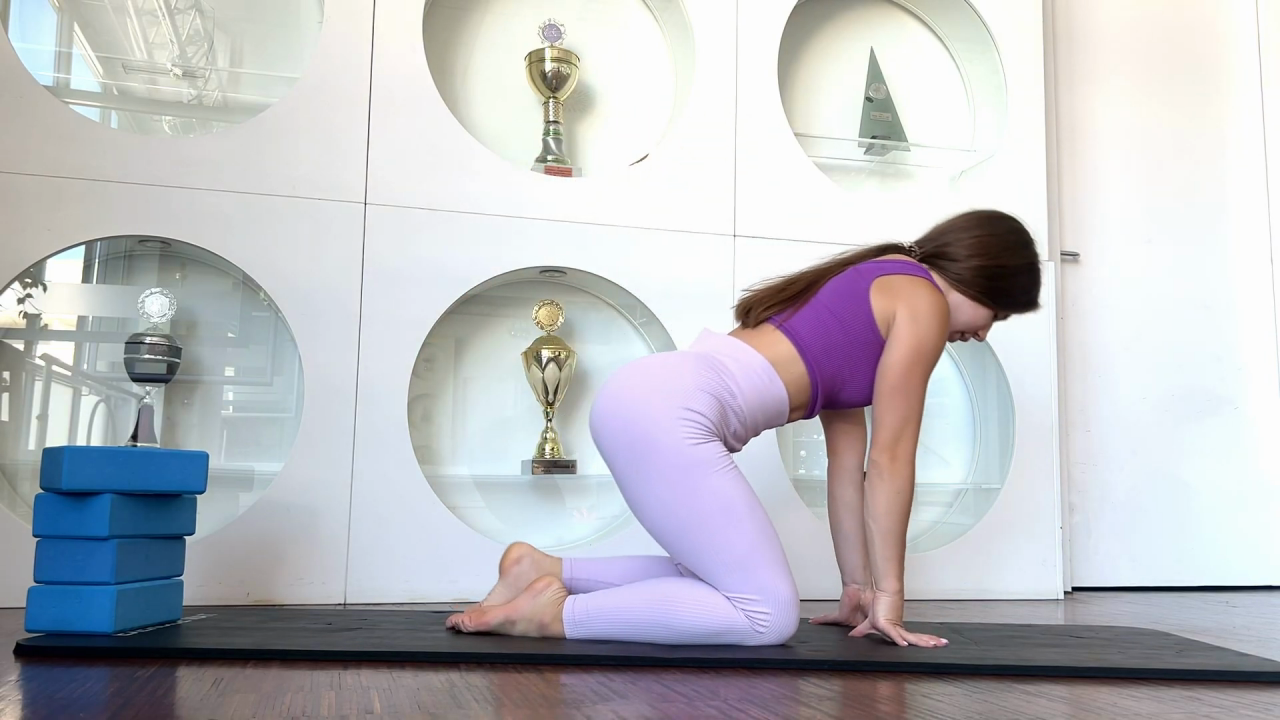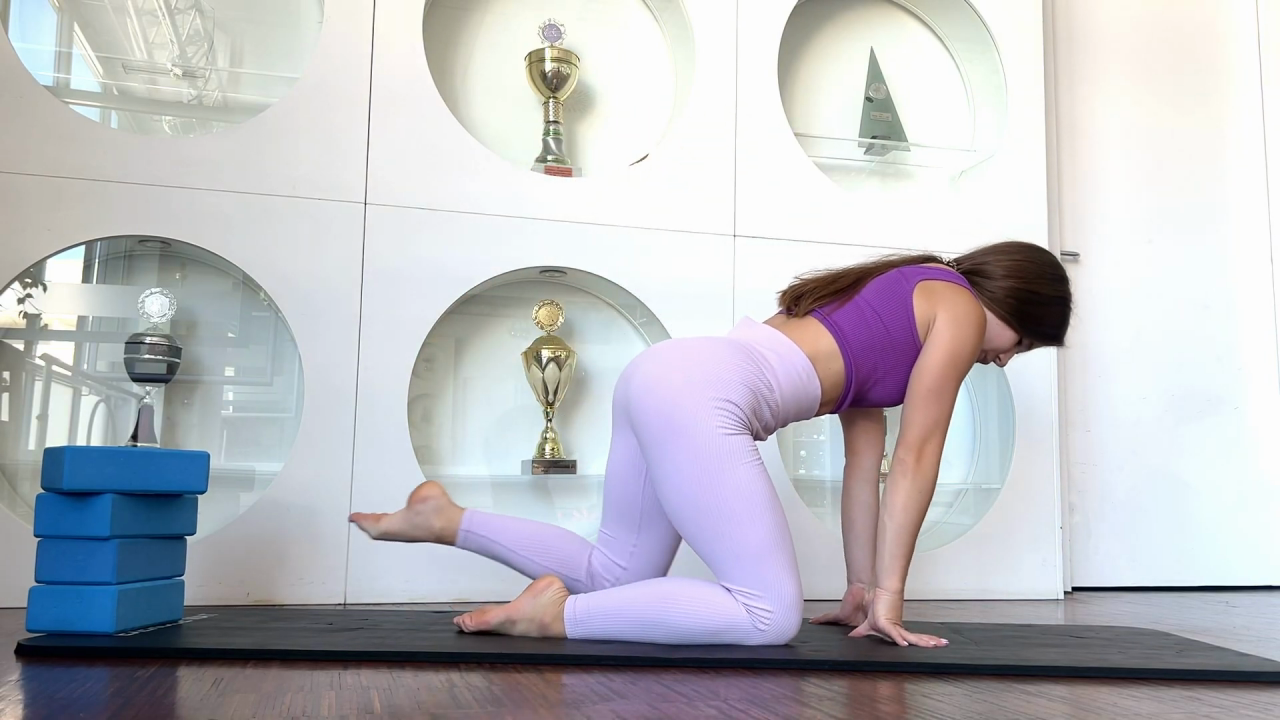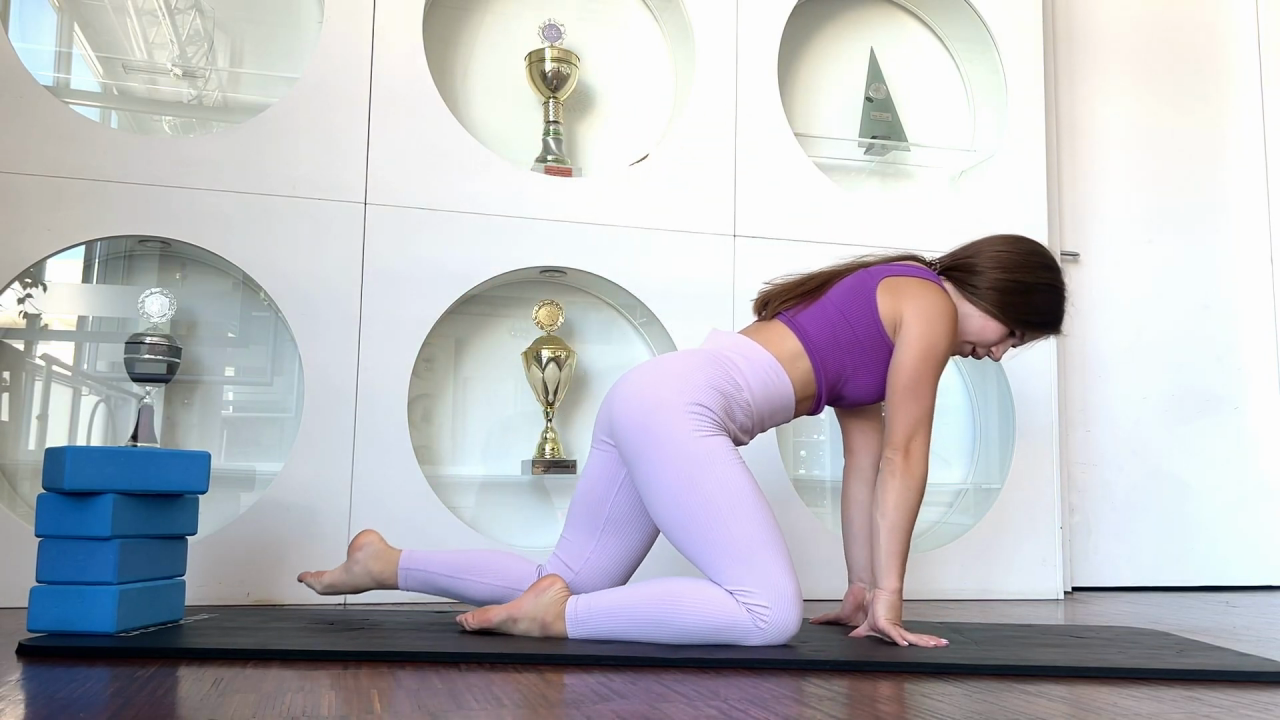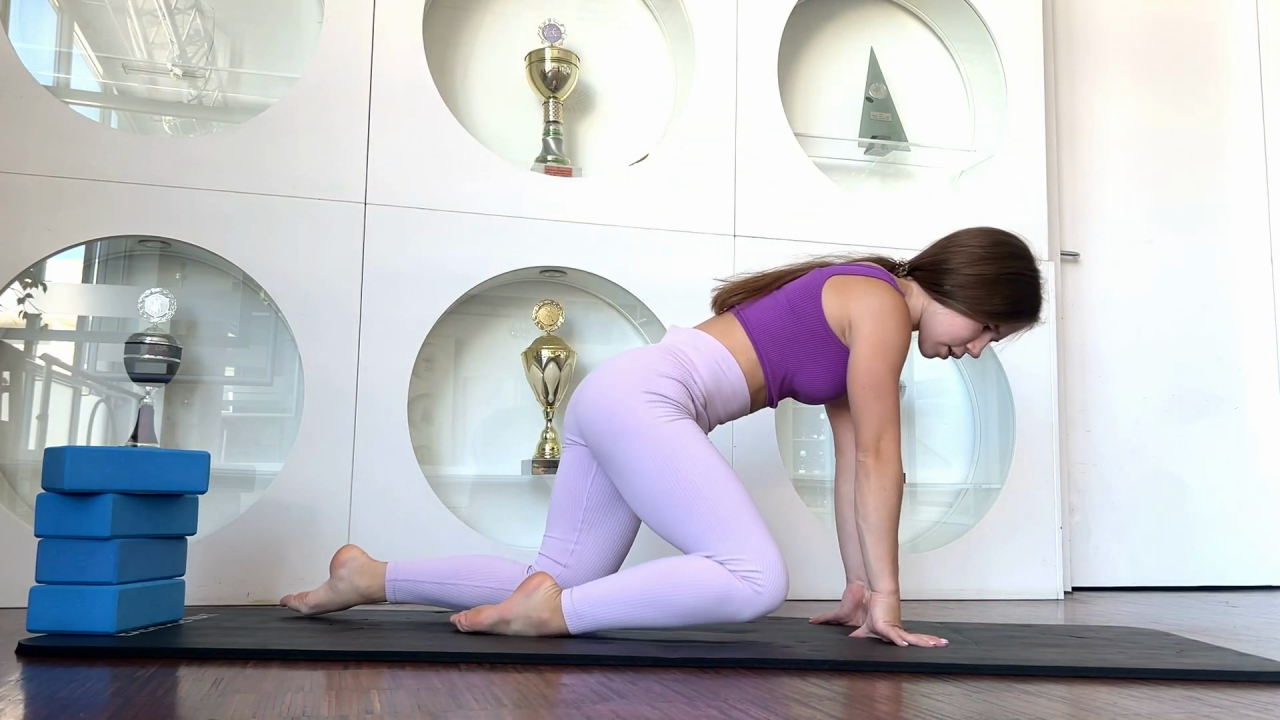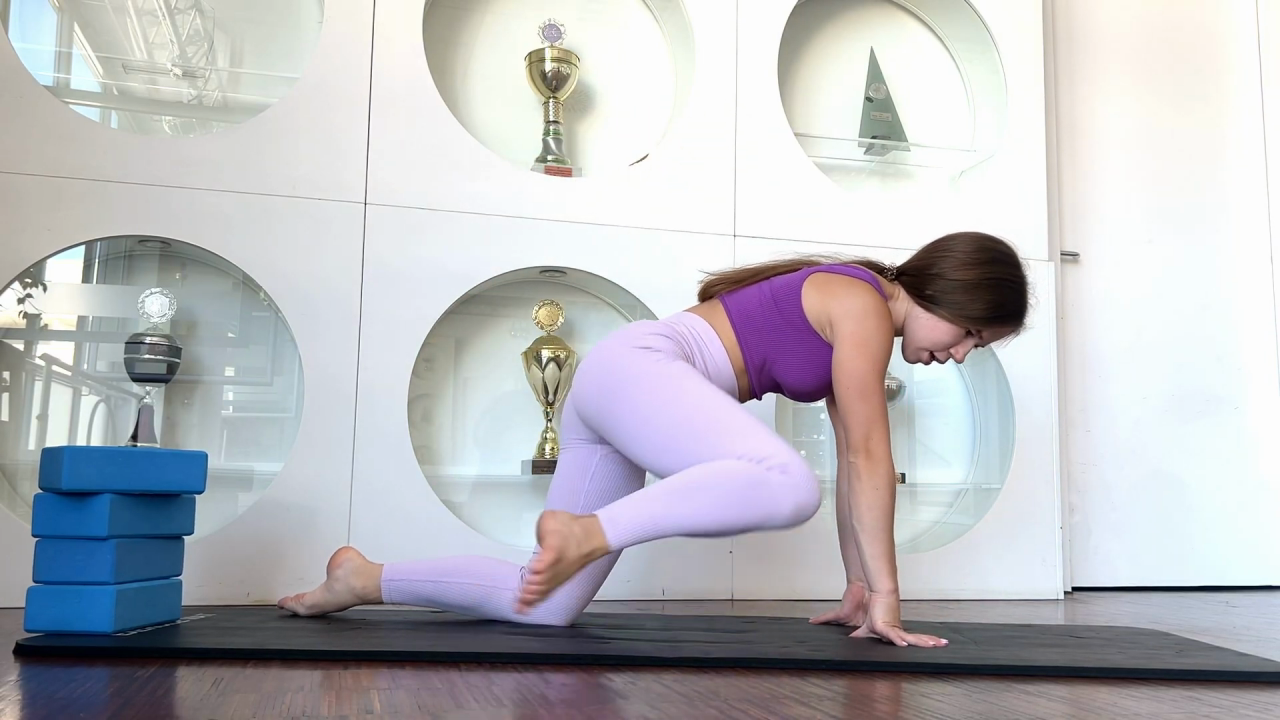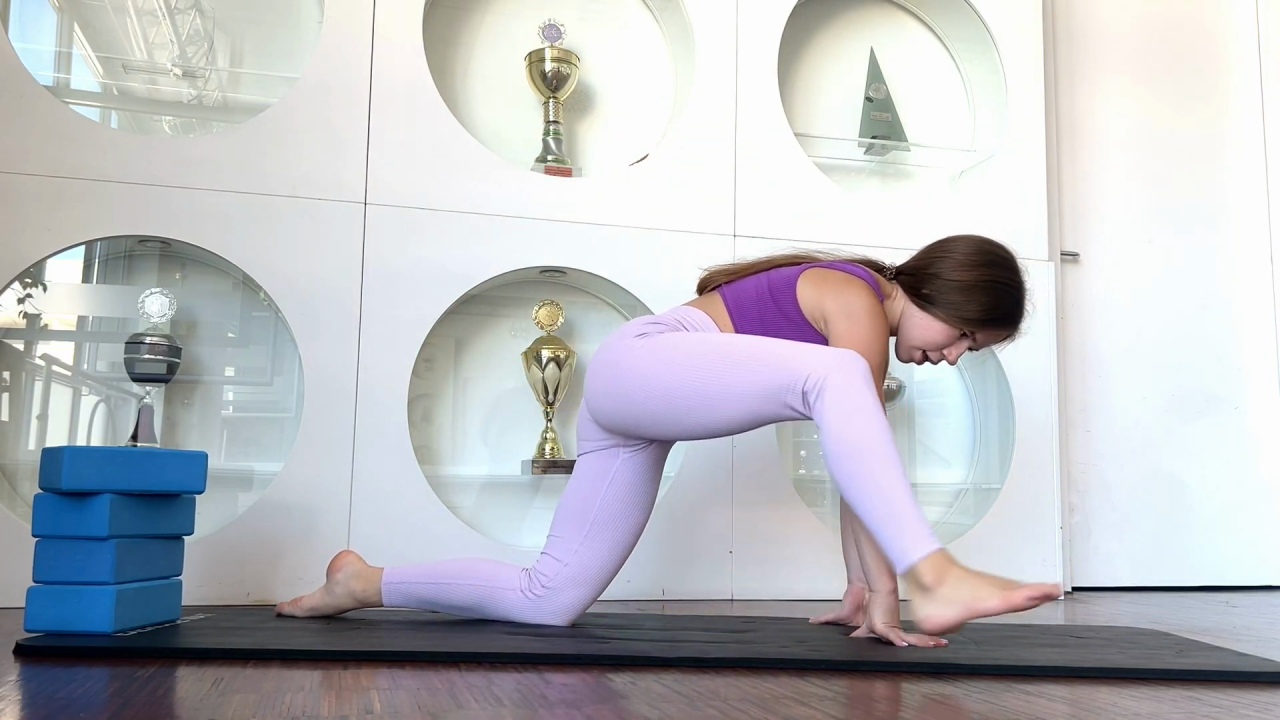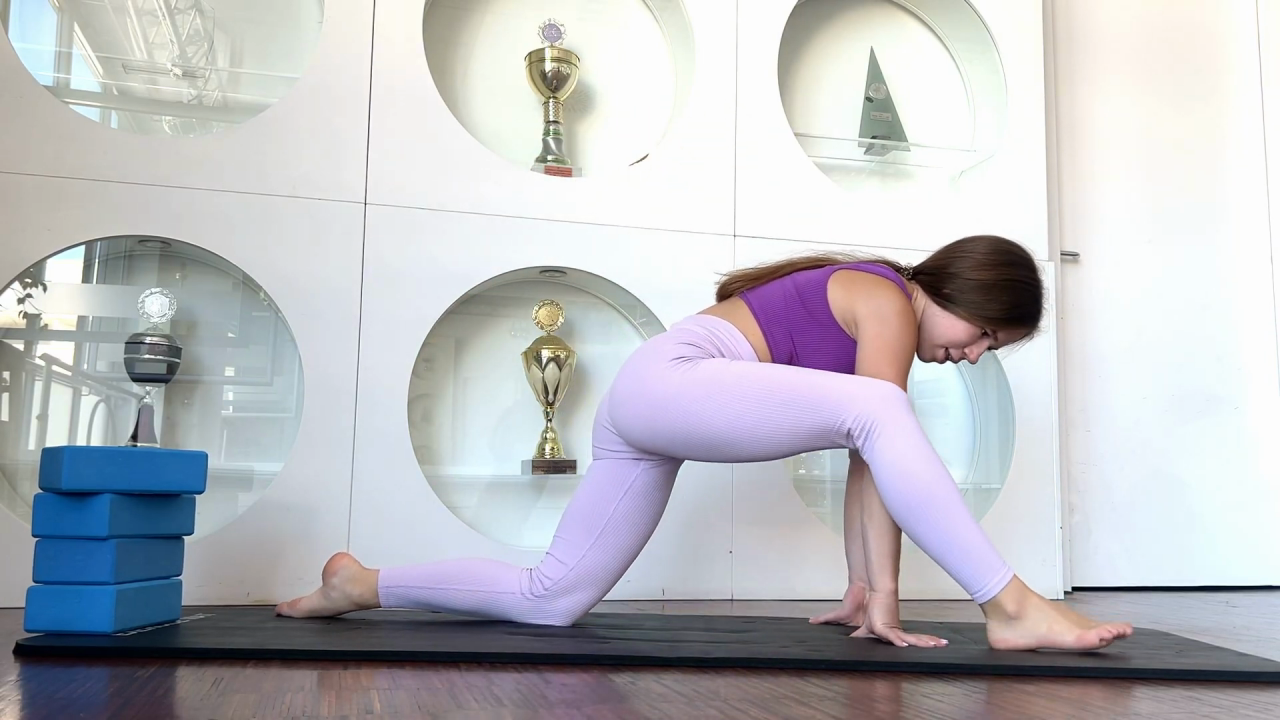
dt=0.3s
person 1, frame 1
left shoulder: (867, 289)
right shoulder: (922, 302)
left elbow: (848, 462)
right elbow: (890, 462)
left wrist: (857, 587)
right wrist: (886, 593)
left hip: (640, 396)
right hip: (668, 415)
left knee: (717, 582)
right knee: (768, 616)
left ankle: (546, 570)
right ankle: (557, 613)
person 1, frame 2
left shoulder: (895, 311)
right shoulder: (959, 309)
left elbow: (861, 462)
right elbow: (915, 461)
left wrist: (861, 589)
right wrist: (886, 596)
left hip: (661, 374)
right hip: (698, 399)
left knee: (615, 576)
right knee: (771, 617)
left ankle: (446, 518)
right ankle: (555, 614)
person 1, frame 3
left shoulder: (880, 310)
right shoulder: (930, 304)
left elbow: (862, 460)
right elbow: (903, 459)
left wrist: (860, 588)
right wrist: (886, 595)
left hip: (646, 396)
right hip: (678, 410)
left knee: (566, 581)
right knee: (769, 616)
left ankle: (383, 563)
right ankle: (554, 614)
person 1, frame 4
left shoulder: (859, 308)
right shoulder: (882, 307)
left elbow: (852, 459)
right elbow: (877, 459)
left wrist: (861, 589)
right wrist: (884, 595)
left hip: (616, 398)
right hip: (640, 396)
left knee: (563, 590)
right knee: (755, 582)
left ankle: (368, 578)
right ankle: (548, 603)
person 1, frame 5
left shoulder: (852, 312)
right shoulder: (864, 305)
left elbow: (854, 461)
right elbow: (869, 459)
left wrist: (860, 591)
right wrist: (886, 595)
left hip: (617, 393)
right hip: (633, 366)
left knee: (549, 604)
right knee: (787, 485)
left ankle: (364, 580)
right ankle: (587, 530)
person 1, frame 6
left shoulder: (864, 320)
right shoulder: (856, 299)
left elbow: (851, 451)
left wrist: (865, 592)
right wrist: (883, 590)
left hip: (636, 411)
right hip: (638, 362)
left knee: (549, 602)
right knee: (830, 378)
left ankle: (362, 583)
right ankle: (937, 577)
person 1, frame 7
left shoulder: (867, 303)
right shoulder: (888, 303)
left elbow: (870, 466)
right elbow: (881, 433)
left wrist: (865, 591)
right wrist: (885, 596)
left hip: (647, 411)
right hip: (665, 381)
left knee: (551, 600)
right knee: (872, 413)
left ankle: (361, 585)
right ankle: (1012, 607)
